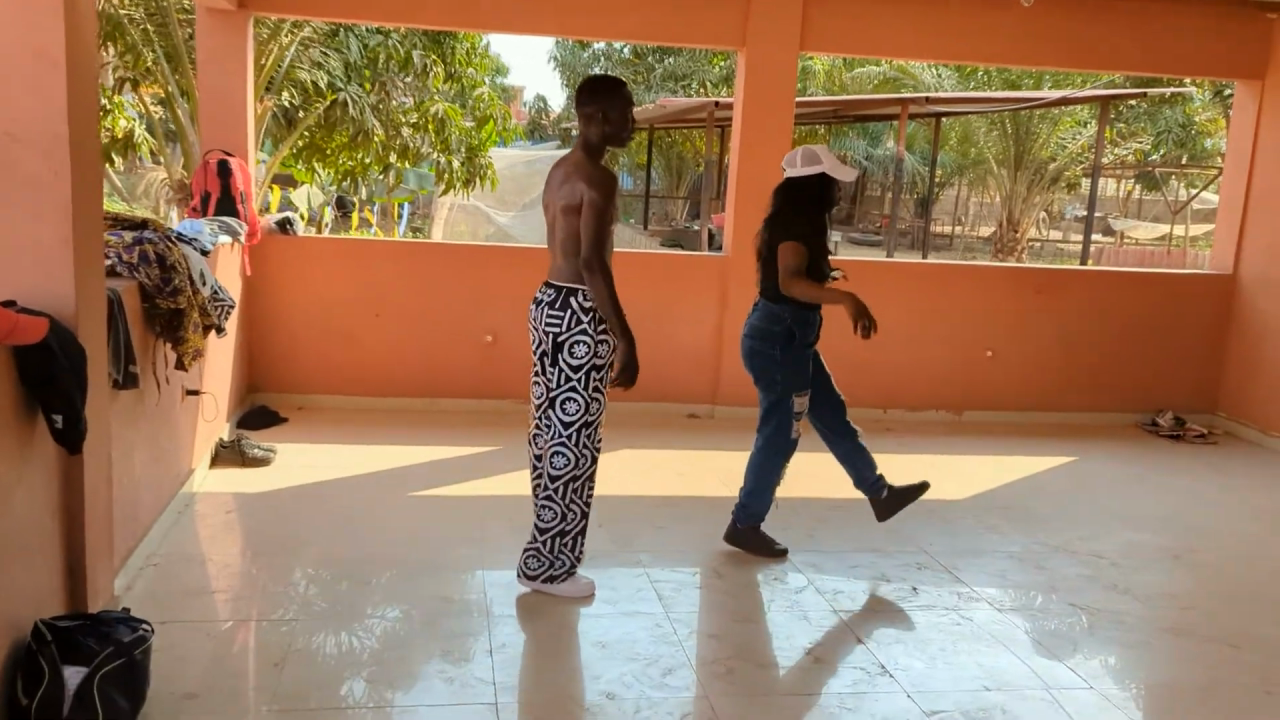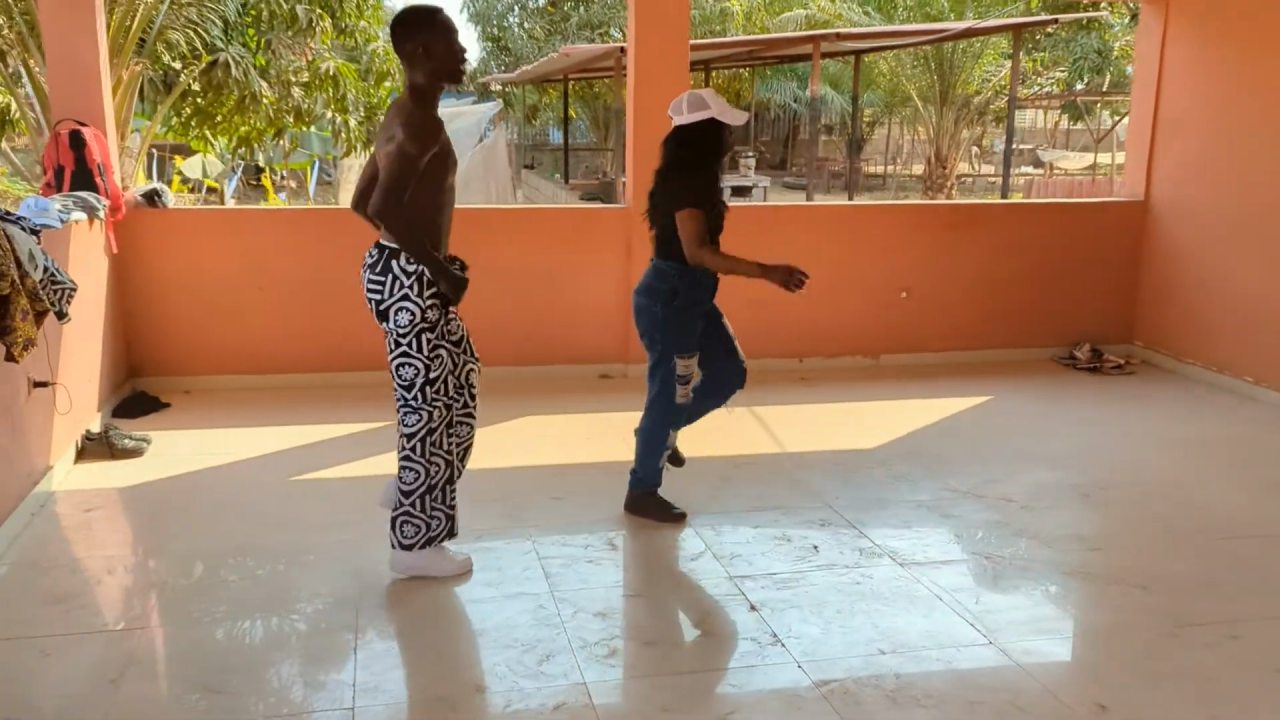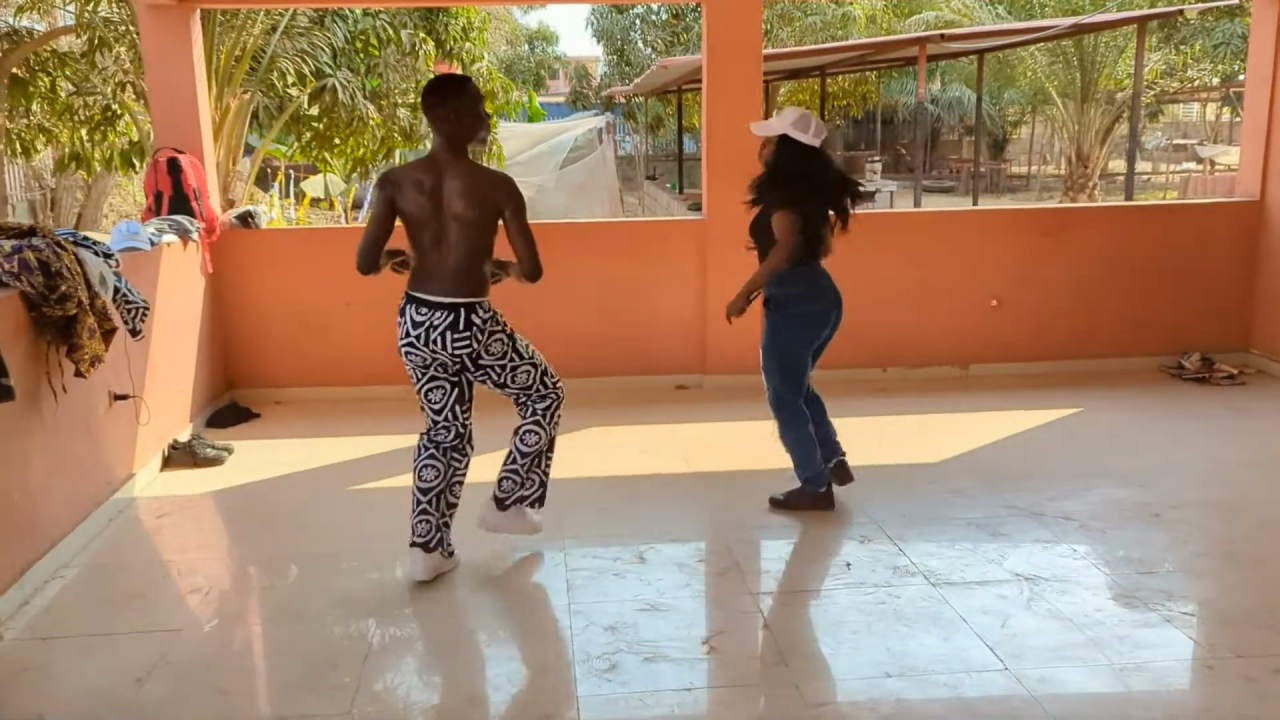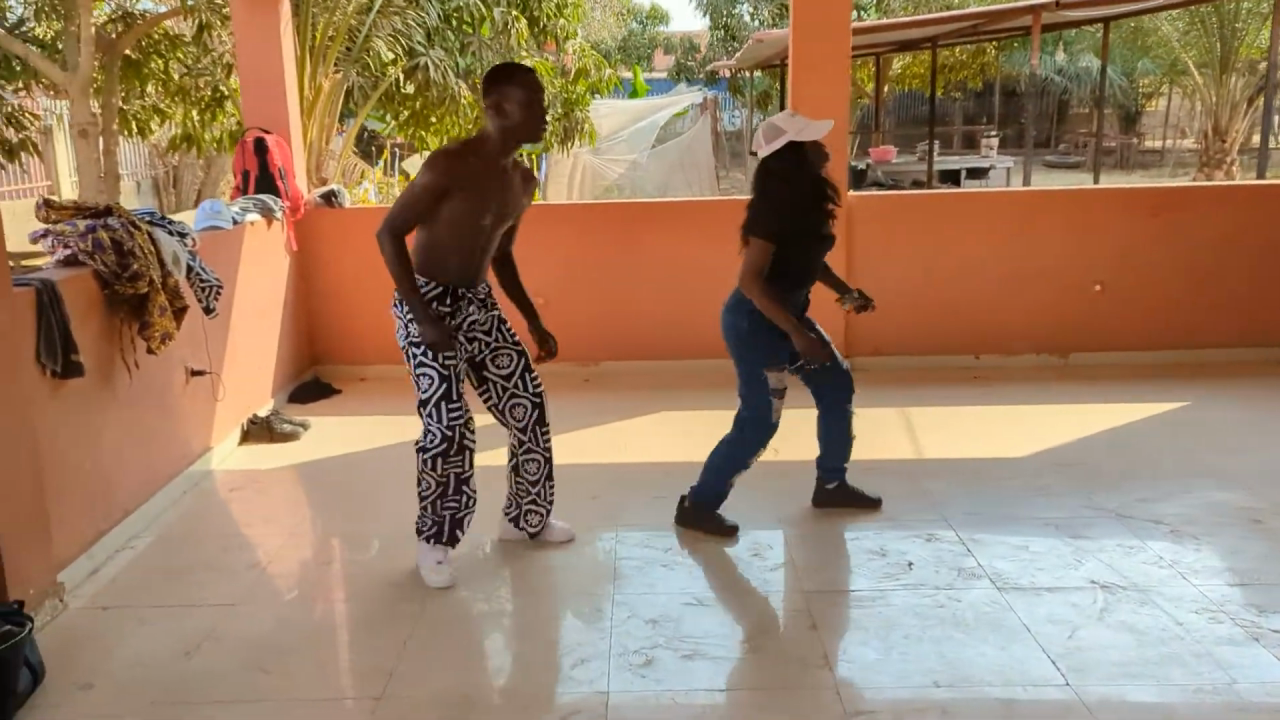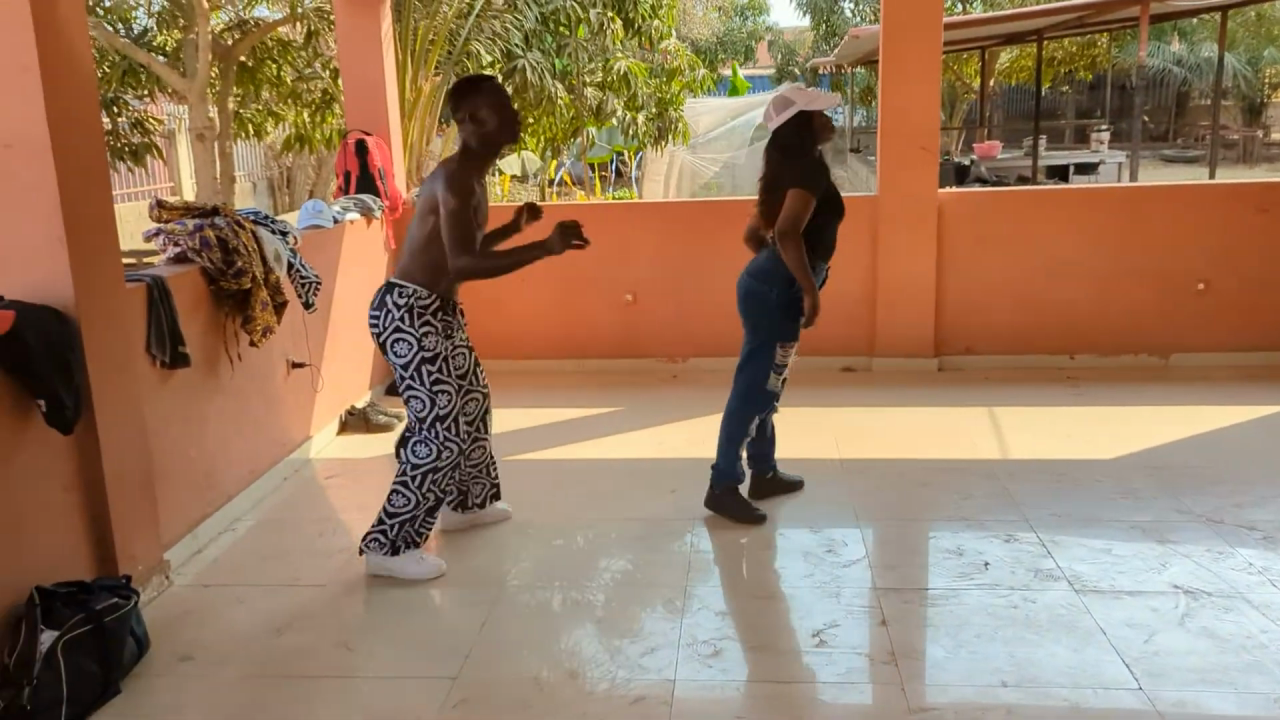
dt=1s
person 1, frame 1
left shoulder: (561, 169)
right shoulder: (598, 179)
right elbow: (592, 262)
right wrist: (624, 339)
left hip: (551, 303)
right hip: (579, 314)
left knee: (552, 431)
right knee: (575, 442)
left ankle: (548, 549)
right ankle: (547, 566)
person 1, frame 2
left shoulder: (408, 117)
right shoulder: (418, 123)
left elbow: (361, 202)
right elbow: (384, 208)
right wrist: (441, 268)
left hip: (412, 274)
right hip: (409, 279)
left knee: (461, 384)
right knee: (427, 407)
left ankle: (416, 493)
right ankle: (415, 543)
person 1, frame 3
left shoulder: (394, 183)
right shoulder: (498, 187)
left elbow: (363, 264)
right elbow: (533, 271)
left hip: (417, 324)
right hip: (475, 326)
left knee: (445, 433)
right knee: (544, 395)
left ankle: (429, 549)
right ankle: (506, 504)
person 1, frame 4
left shoulder: (521, 181)
right shoulder: (449, 164)
right elbow: (389, 234)
left wrist: (536, 322)
right wrist: (424, 315)
left hip: (478, 303)
right hip: (428, 304)
left knee: (527, 409)
right knee: (448, 428)
left ankle: (528, 518)
right ankle: (435, 539)
person 1, frame 5
left shoulder: (471, 174)
right shoulder: (456, 178)
right elbow: (463, 262)
left wrist: (512, 228)
right wrist: (544, 247)
left hip: (435, 309)
right hip: (410, 313)
left knee: (470, 403)
right knee: (440, 432)
left ankle: (466, 501)
right ankle: (389, 545)
person 2, frame 1
left shoulder: (793, 223)
right shoulder: (794, 225)
right elbow: (789, 282)
left wrist: (820, 275)
right wrist: (848, 299)
left hip: (790, 336)
right hip: (776, 339)
left knee: (833, 416)
right knee: (779, 435)
left ankle: (880, 493)
right ankle: (744, 526)
person 2, frame 2
left shoulder: (695, 178)
right shoulder: (682, 181)
right elbow: (698, 251)
right wrist: (765, 271)
left hip: (691, 296)
right hip: (669, 298)
left knee: (730, 370)
right knee: (670, 393)
left ankle: (661, 436)
right ankle: (642, 492)
person 2, frame 3
left shoulder: (783, 193)
right shoulder: (818, 192)
left elbow: (787, 247)
left wrist: (745, 291)
left hip: (793, 304)
right hip: (822, 297)
left knee: (785, 398)
right knee: (796, 389)
left ankle: (816, 486)
right ankle: (832, 462)
person 2, frame 4
left shoulder: (810, 198)
right shoulder: (775, 207)
right elbow: (750, 280)
left wrist: (845, 291)
right wrist: (797, 331)
left hip: (787, 317)
right hip: (755, 323)
left knee: (838, 387)
right knee: (759, 423)
left ankle: (832, 484)
right ankle: (698, 505)
person 2, frame 5
left shoulder: (794, 166)
right shoulder: (806, 170)
left elbow: (753, 234)
right elbow: (786, 235)
right wrist: (810, 290)
left hip: (771, 285)
right hip: (774, 290)
left knee: (765, 385)
right knee: (755, 388)
left ankle: (764, 474)
right ankle: (722, 487)
